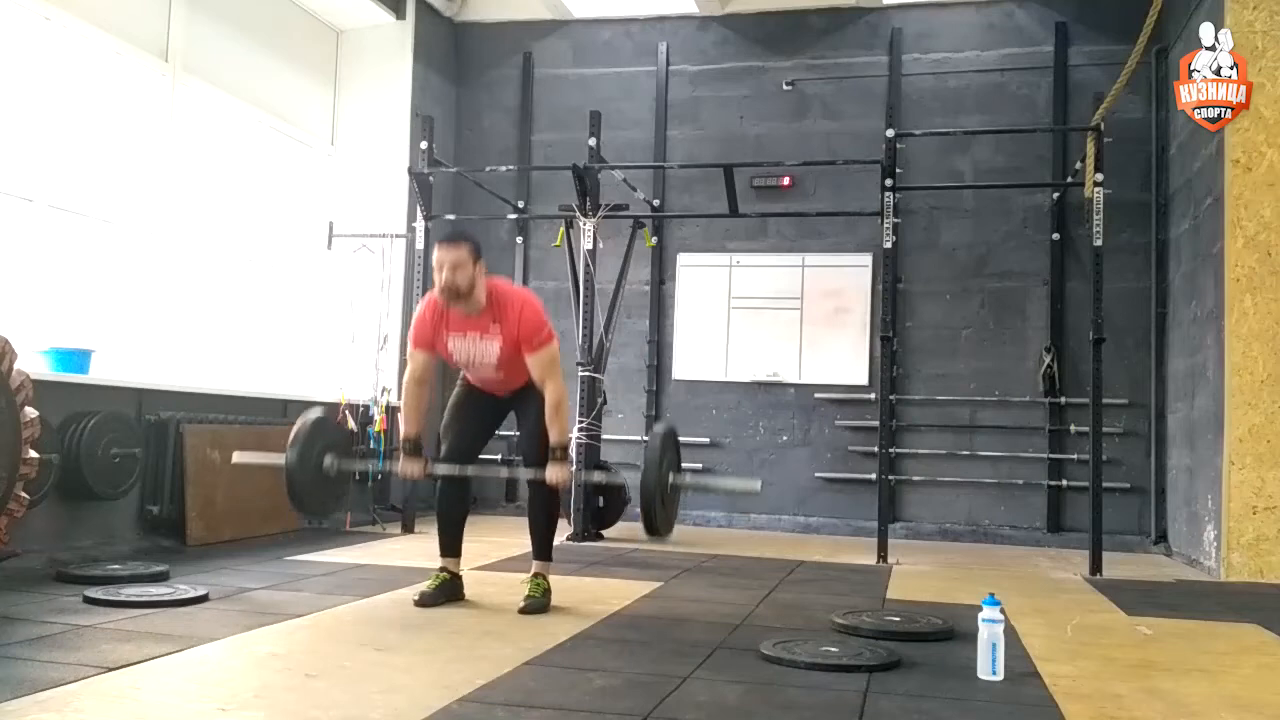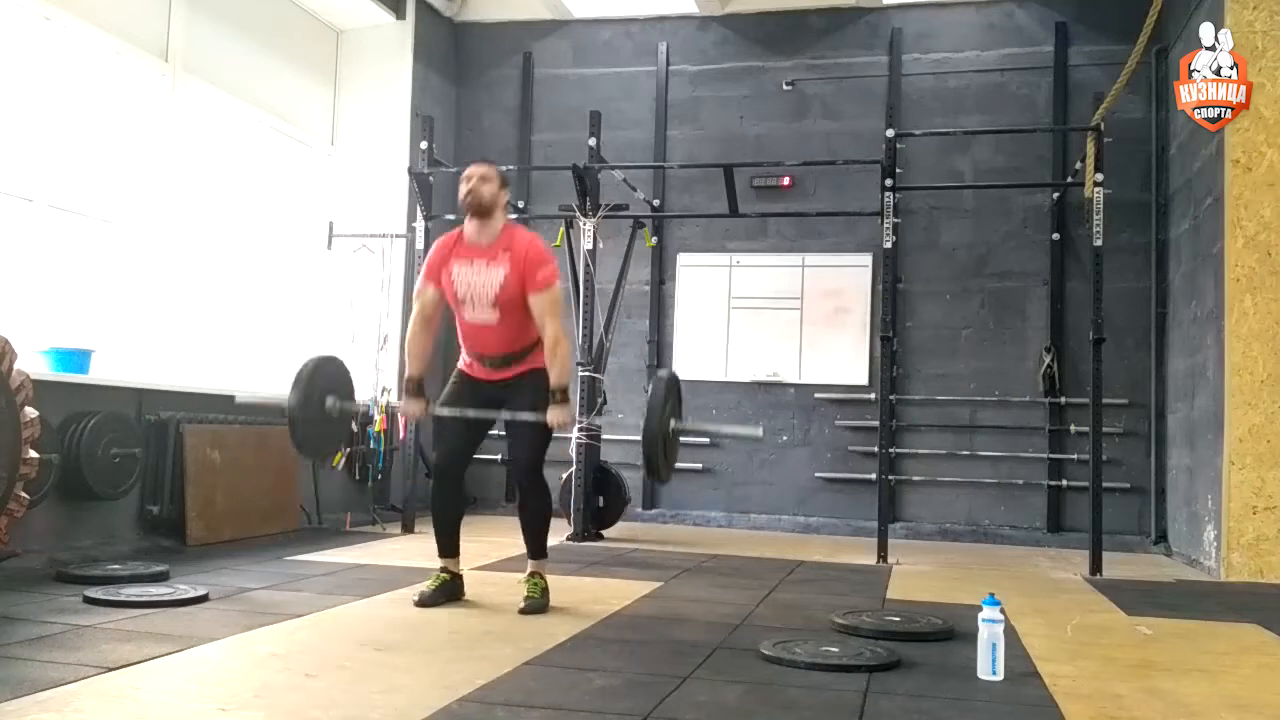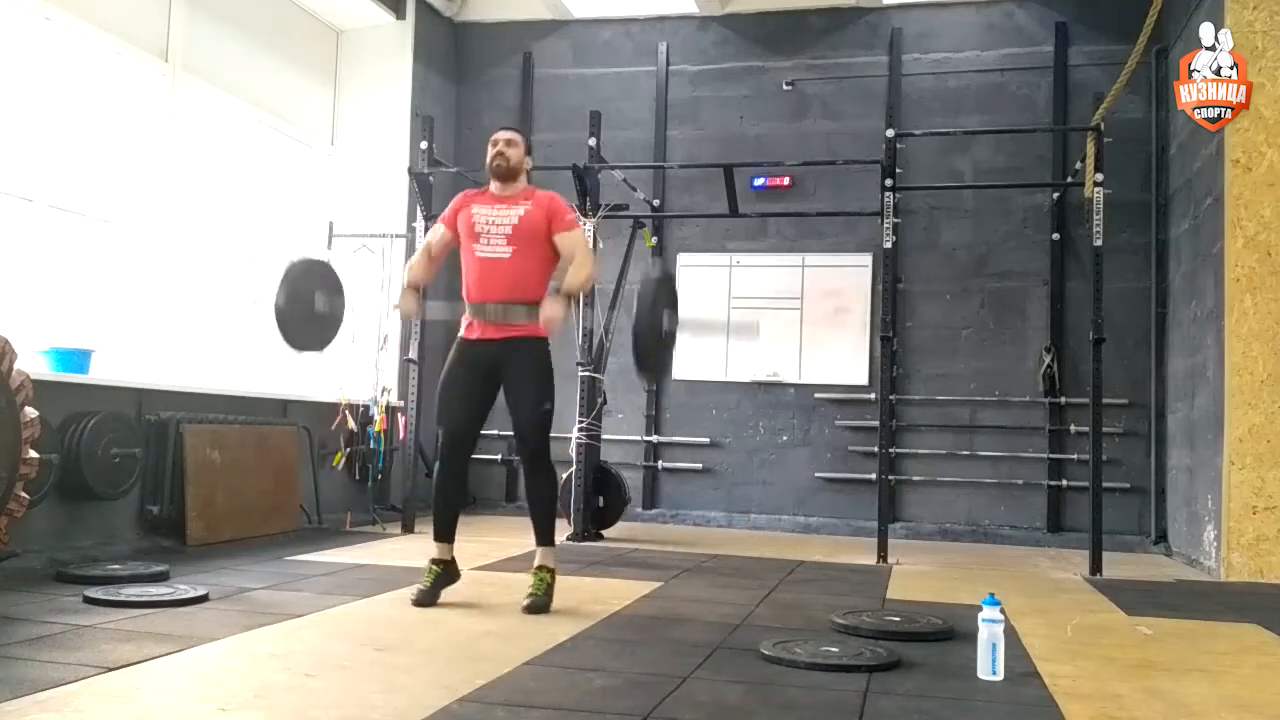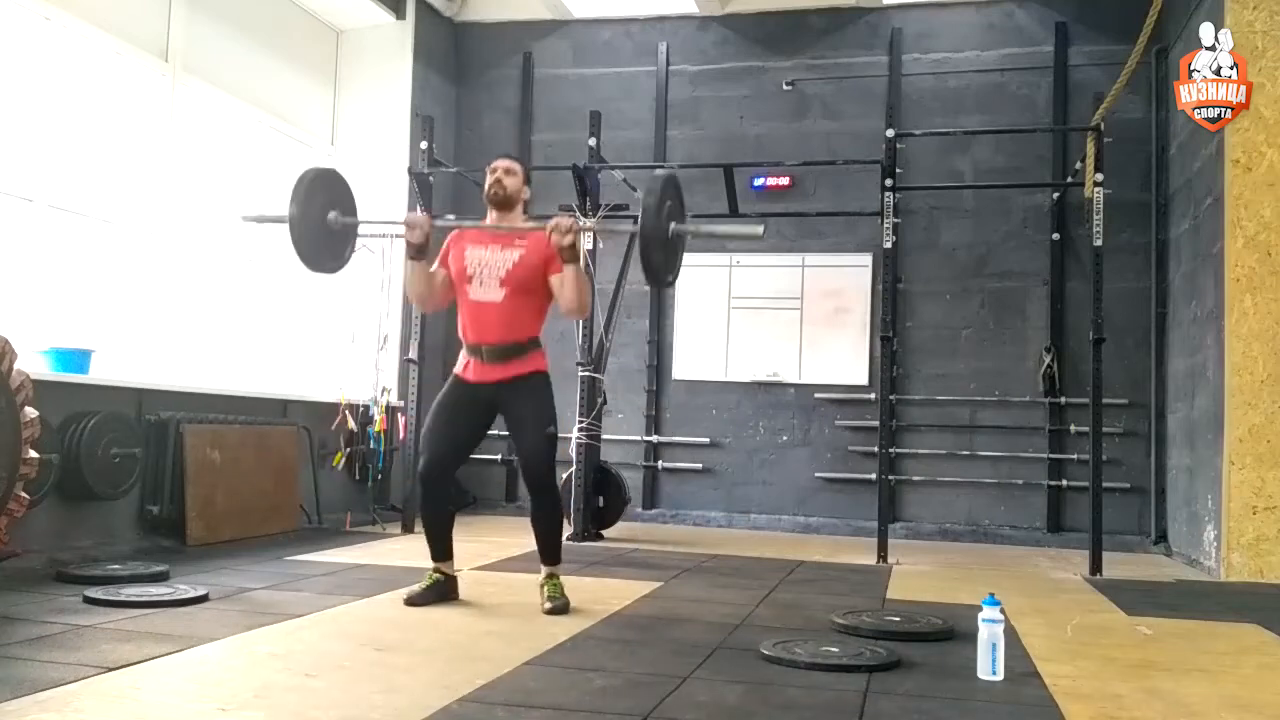
dt=0.2s
person 1, frame 1
left shoulder: (520, 306)
right shoulder: (429, 312)
left elbow: (552, 386)
right elbow: (416, 380)
left wrist: (560, 455)
right wrist: (410, 448)
left hip: (531, 384)
right hip: (478, 386)
left knee: (537, 466)
right knee: (451, 464)
left ankle: (539, 577)
right ankle: (449, 573)
person 1, frame 2
left shoulder: (528, 249)
right shoulder: (443, 251)
left elbow: (552, 328)
right elbow: (422, 321)
left wrist: (559, 398)
right wrist: (414, 388)
left hip: (526, 373)
right hip: (473, 374)
left knee: (524, 471)
right knee: (445, 466)
left ankle: (536, 576)
right ankle: (449, 573)
person 1, frame 3
left shoulder: (548, 205)
right shoulder: (464, 204)
left elbow: (584, 262)
right elbow: (429, 253)
left wrist: (562, 295)
right wrist: (411, 287)
left hip: (527, 343)
right hip: (472, 341)
left knee: (533, 449)
right knee: (450, 448)
left ankle: (544, 568)
right ankle: (442, 560)
person 1, frame 4
left shoulder: (543, 243)
right shoulder: (459, 241)
left elbow: (577, 307)
right elbow: (426, 300)
left wrist: (567, 252)
right wrist: (417, 248)
left hip: (524, 377)
right hip: (468, 376)
left knee: (539, 474)
right knee: (431, 470)
left ankle: (551, 577)
right ankle: (442, 573)
